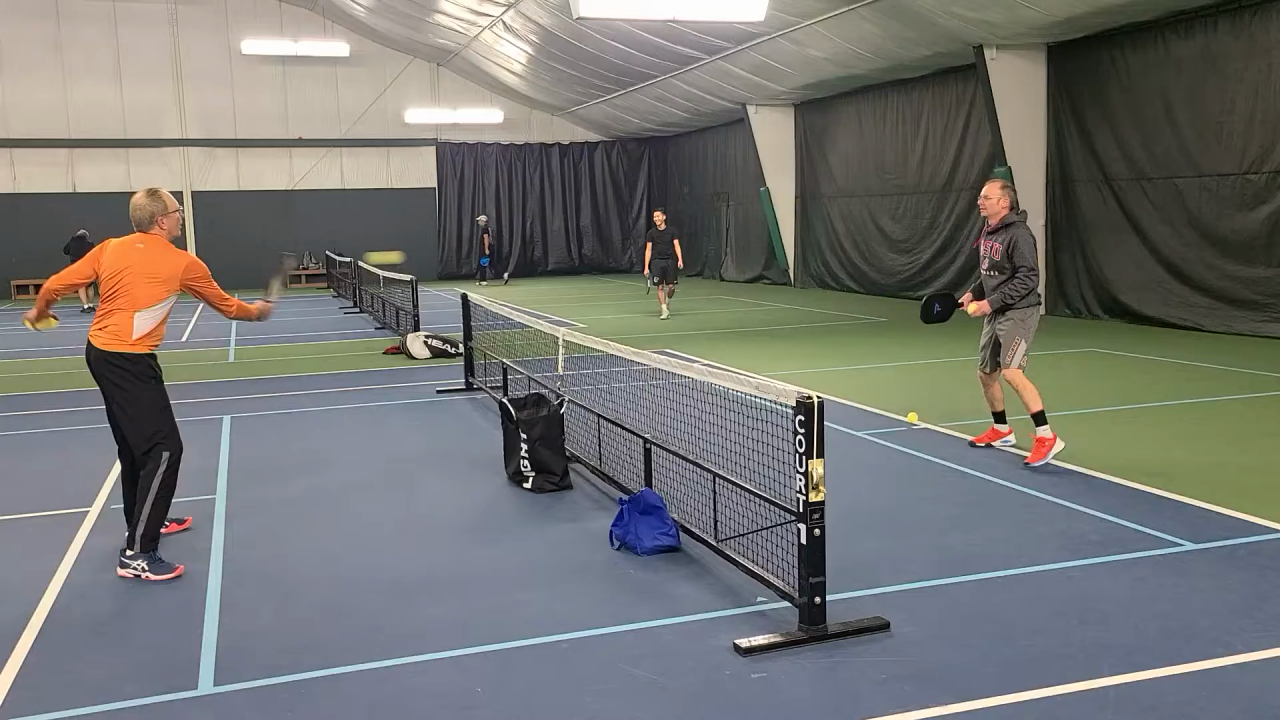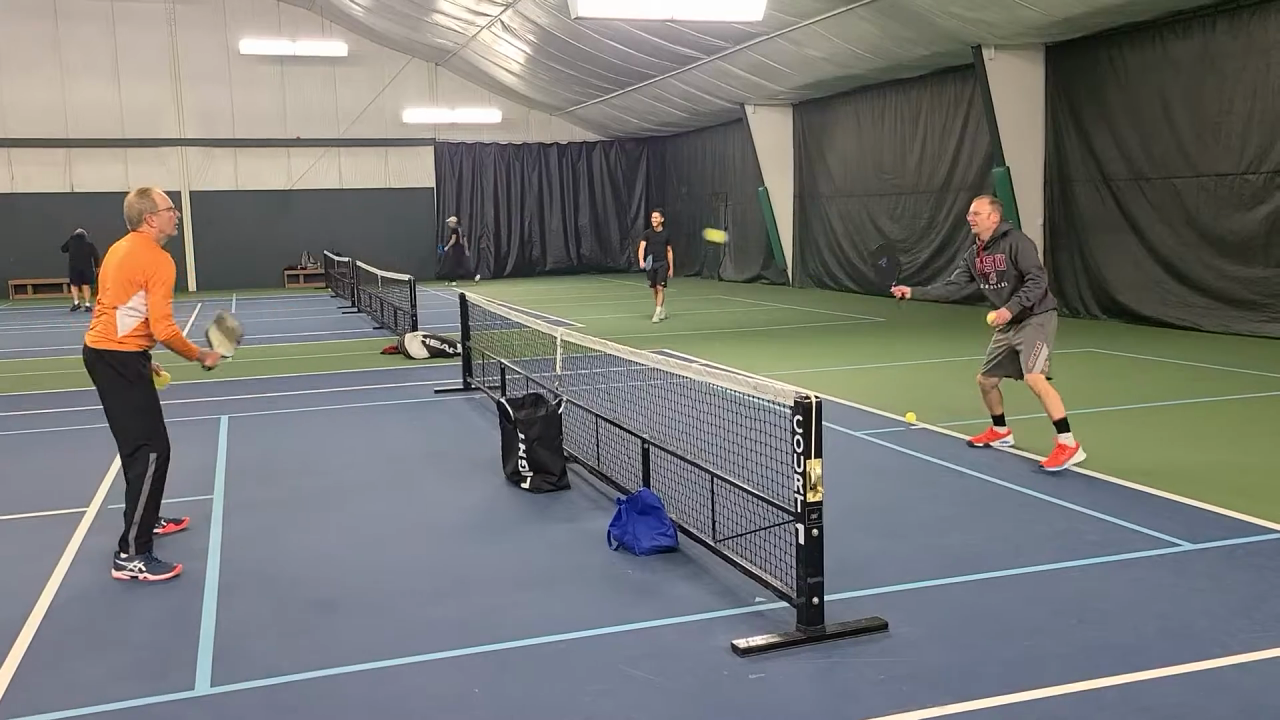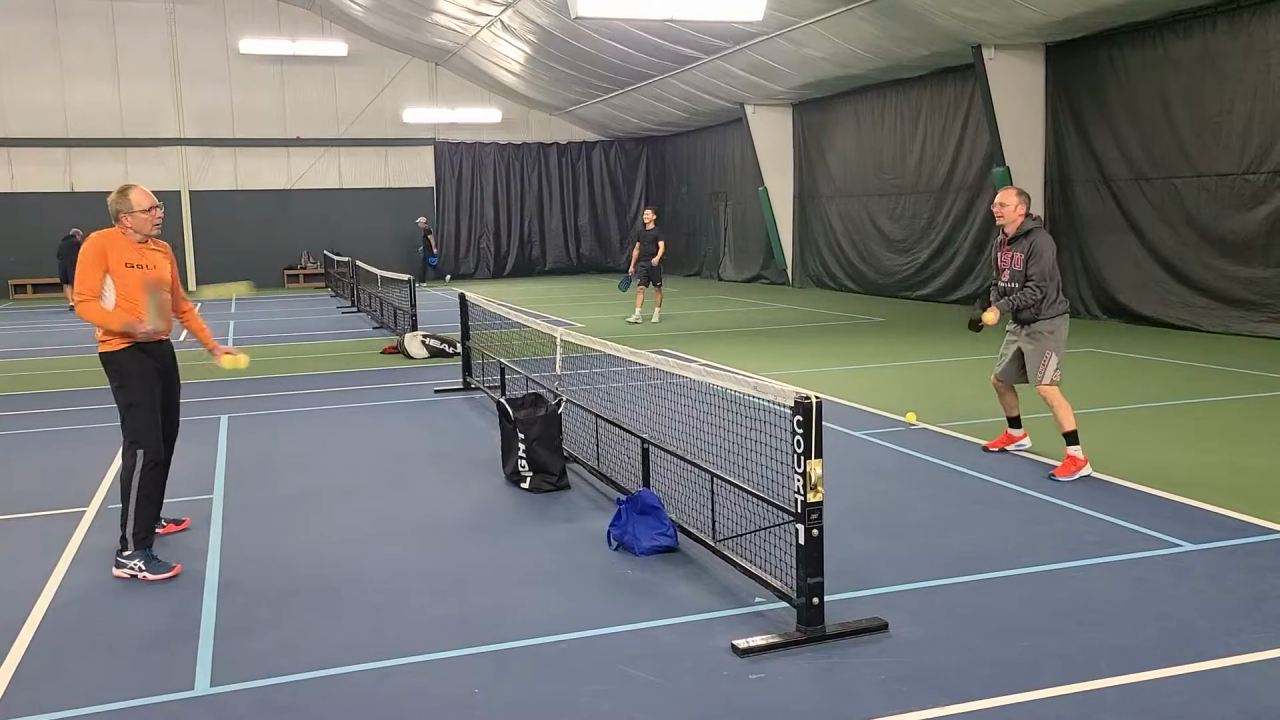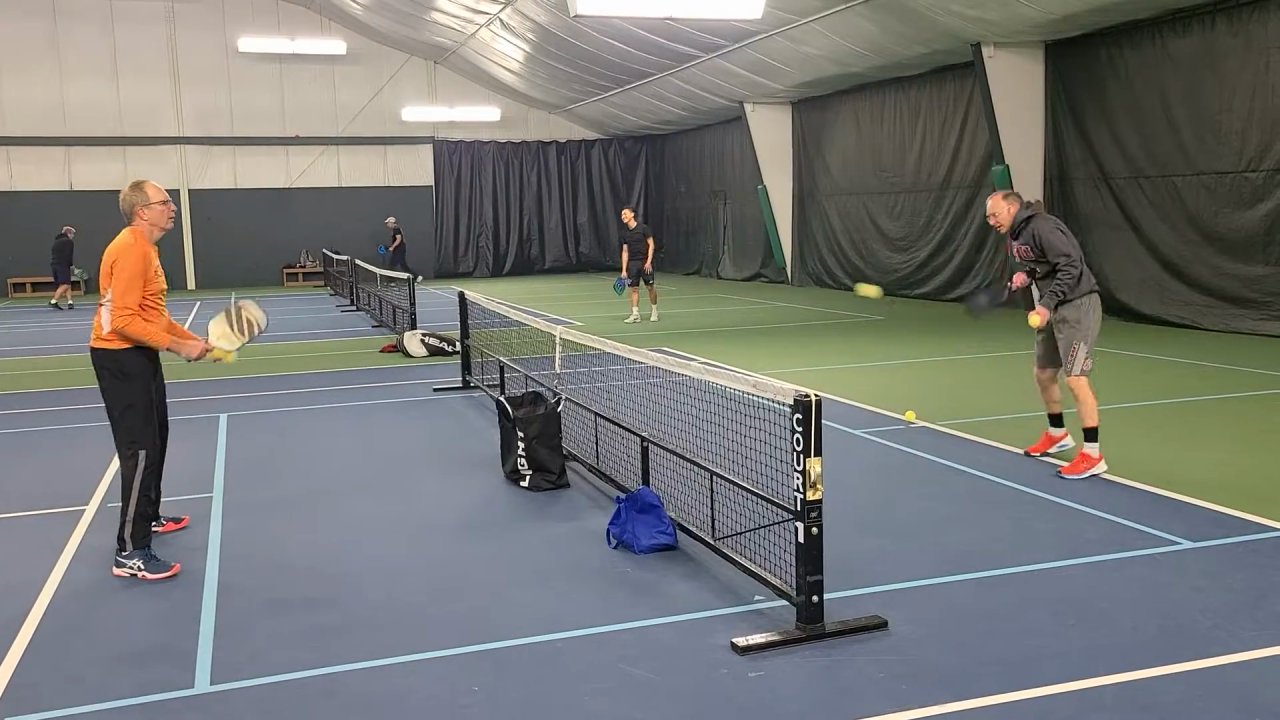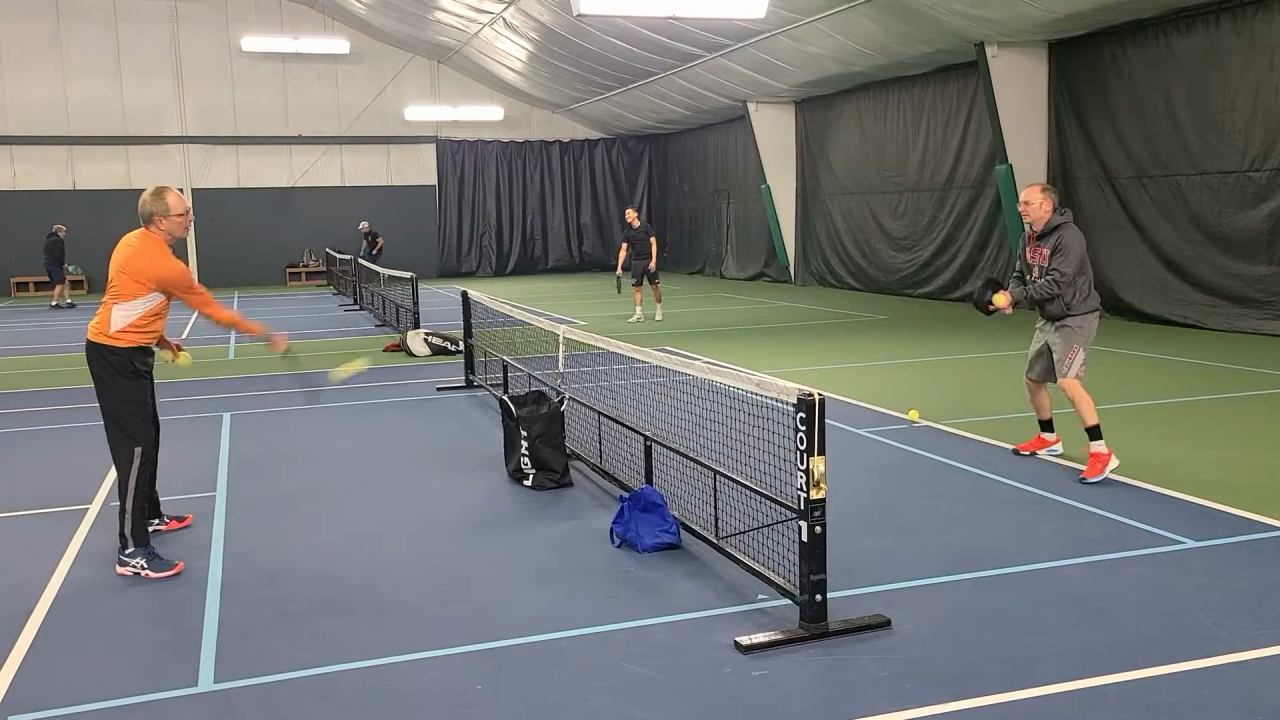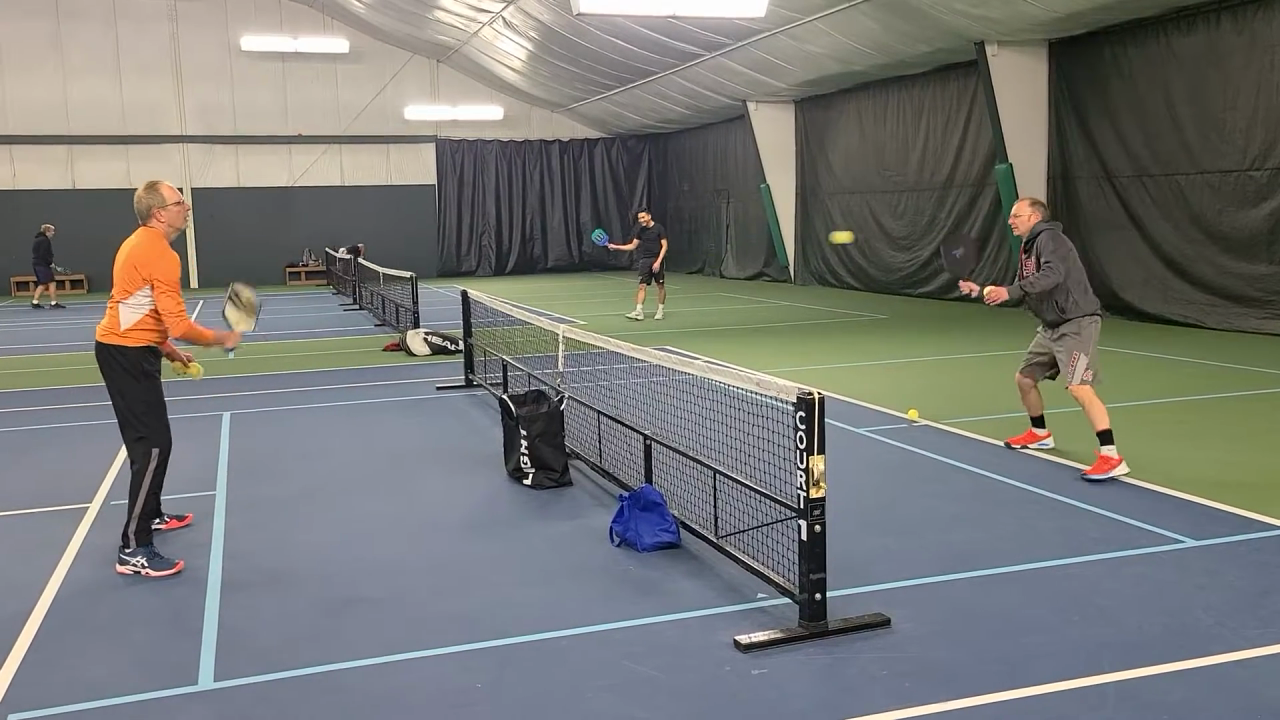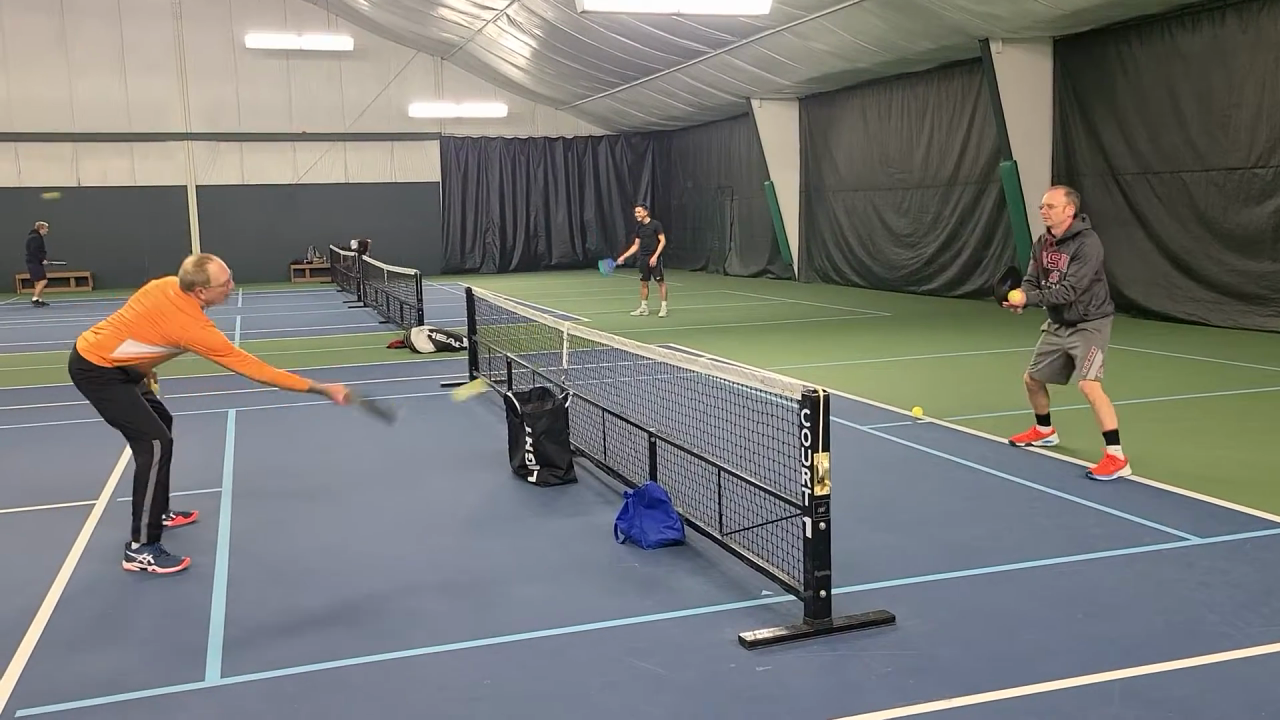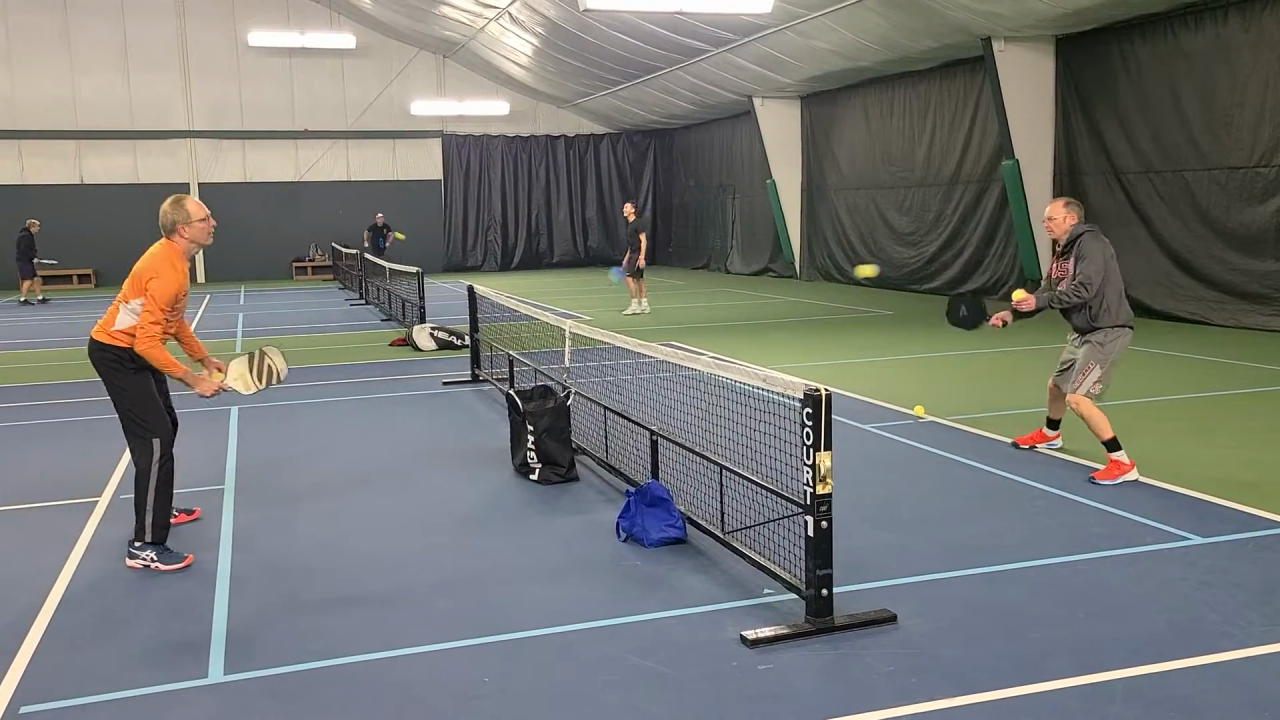
dt=0.5s
person 1, frame 1
left shoulder: (109, 249)
right shoulder: (182, 263)
left elbow: (58, 283)
right elbow: (225, 305)
left wrist: (39, 310)
right wrist: (257, 310)
left hip: (101, 353)
right hip: (130, 361)
left knee: (134, 443)
right knee: (163, 449)
left ankle: (144, 518)
right ankle: (135, 553)
person 1, frame 2
left shoulder: (123, 249)
right shoulder: (157, 259)
right elbow: (163, 328)
right wrist: (200, 355)
left hip: (107, 353)
right hip: (121, 358)
left knee: (138, 445)
right knee: (151, 450)
left ankle: (145, 518)
right ankle: (131, 555)
person 1, frame 3
left shoulder: (162, 250)
right shoulder: (99, 244)
left elbow: (180, 304)
right elbow: (86, 304)
left wrist: (210, 343)
right wrist: (132, 325)
left hip: (160, 350)
right hip: (125, 353)
left knee: (163, 437)
right knee: (143, 445)
left ankle: (148, 518)
right ankle: (130, 553)
person 1, frame 4
left shoulder: (145, 248)
right shoulder: (132, 249)
right elbow: (124, 320)
left wrist: (190, 338)
right wrist: (178, 346)
left hip: (139, 353)
right hip: (120, 355)
left knee: (156, 437)
right knee: (140, 447)
left ankle: (148, 516)
right ankle: (130, 552)
person 1, frame 5
left shoulder: (134, 242)
right shoulder: (163, 264)
right elbow: (213, 309)
left wrist: (159, 337)
right wrist: (265, 334)
left hip: (119, 350)
right hip: (116, 355)
left knee: (145, 436)
right knee: (135, 445)
left ankle: (148, 514)
right ankle: (132, 551)
person 1, frame 6
left shoulder: (139, 244)
right shoulder: (162, 256)
right elbow: (179, 325)
left wrist: (167, 348)
right wrist: (221, 338)
left hip: (124, 349)
right hip: (129, 354)
left knee: (147, 438)
right knee: (153, 446)
left ankle: (149, 514)
right ankle: (133, 550)
person 1, frame 7
left shoulder: (167, 287)
right shoulder: (193, 326)
right elbow: (258, 370)
left wrist: (143, 372)
right wrist: (323, 388)
left hip: (105, 360)
right hip: (95, 370)
left knee: (160, 424)
right knee: (154, 442)
left ankle: (155, 512)
right ankle: (141, 549)
person 1, frame 8
left shoulder: (172, 255)
right shoulder: (167, 271)
left elbow: (174, 318)
right elbow: (147, 344)
left wrist: (203, 357)
right wrist: (193, 380)
left hip: (132, 349)
right hip: (118, 353)
left knee: (165, 427)
right knee: (155, 441)
left ankle: (158, 508)
right ankle: (144, 545)
person 2, frame 1
left shoulder: (1018, 234)
right shoulder: (987, 233)
left elbow: (1027, 278)
left wrist: (991, 302)
right wrist: (973, 293)
left hip: (1019, 312)
right hip: (995, 314)
left knee: (1012, 373)
right knee: (986, 373)
left ankle: (1046, 437)
right ankle: (1001, 430)
person 2, frame 2
left shoulder: (1016, 241)
right shoulder: (974, 254)
left elbow: (1038, 279)
right elbow: (954, 287)
left wrist: (1011, 308)
right wrist: (912, 292)
left hip: (1037, 319)
right hip: (1008, 324)
left knee: (1035, 379)
right knee: (986, 379)
left ankle: (1068, 444)
right ankle: (1001, 431)
person 2, frame 3
left shoulder: (1038, 240)
right shoulder: (1001, 243)
left elbow: (1037, 289)
right elbow: (999, 282)
left wrist: (1002, 308)
right wrist: (993, 305)
left hip: (1046, 324)
right hip: (1019, 324)
left knee: (1046, 388)
right knee: (1000, 380)
left ankle: (1077, 457)
right ankle: (1016, 434)
person 2, frame 4
left shoulder: (1039, 226)
right shoulder: (1018, 233)
left elbow: (1070, 265)
left wrist: (1046, 303)
right wrist: (1024, 274)
left hip: (1078, 305)
right hip: (1058, 308)
left knee: (1076, 379)
right knee: (1043, 373)
left ankle: (1092, 454)
right ankle: (1057, 435)
person 2, frame 5
left shoulder: (1068, 236)
right shoulder: (1028, 239)
left elbow: (1055, 284)
right elbow: (1021, 277)
left wrist: (1013, 297)
right wrist: (1010, 297)
left hip: (1077, 319)
right hip: (1048, 320)
left knee: (1069, 383)
right knee: (1033, 380)
left ankle: (1100, 451)
right ankle: (1048, 439)
person 2, frame 6
left shoulder: (1048, 238)
right shoulder: (1028, 249)
left elbow: (1053, 274)
right elbow: (1021, 292)
left wrist: (1010, 291)
right wrist: (981, 290)
left hip: (1078, 323)
right hip: (1051, 326)
left knee: (1079, 388)
right knee: (1024, 379)
left ankle: (1111, 456)
right ankle: (1040, 434)
person 2, frame 7
left shoulder: (1087, 243)
right shoulder: (1042, 243)
left elbow: (1072, 290)
right elbow: (1032, 281)
left wrist: (1029, 299)
right wrist: (1021, 298)
left hip: (1090, 324)
right hip: (1057, 324)
left knee: (1089, 386)
right knee: (1033, 379)
left ankle: (1116, 458)
right ankle: (1044, 431)
person 2, frame 8
left shoulder: (1090, 243)
right shoulder: (1062, 255)
left elbow: (1085, 290)
right elbow: (1049, 296)
left wrist: (1038, 300)
right wrist: (1012, 313)
left hip: (1106, 333)
right hip: (1083, 333)
left knee: (1077, 399)
right knee: (1056, 386)
left ankle: (1122, 462)
right ankle: (1050, 434)
